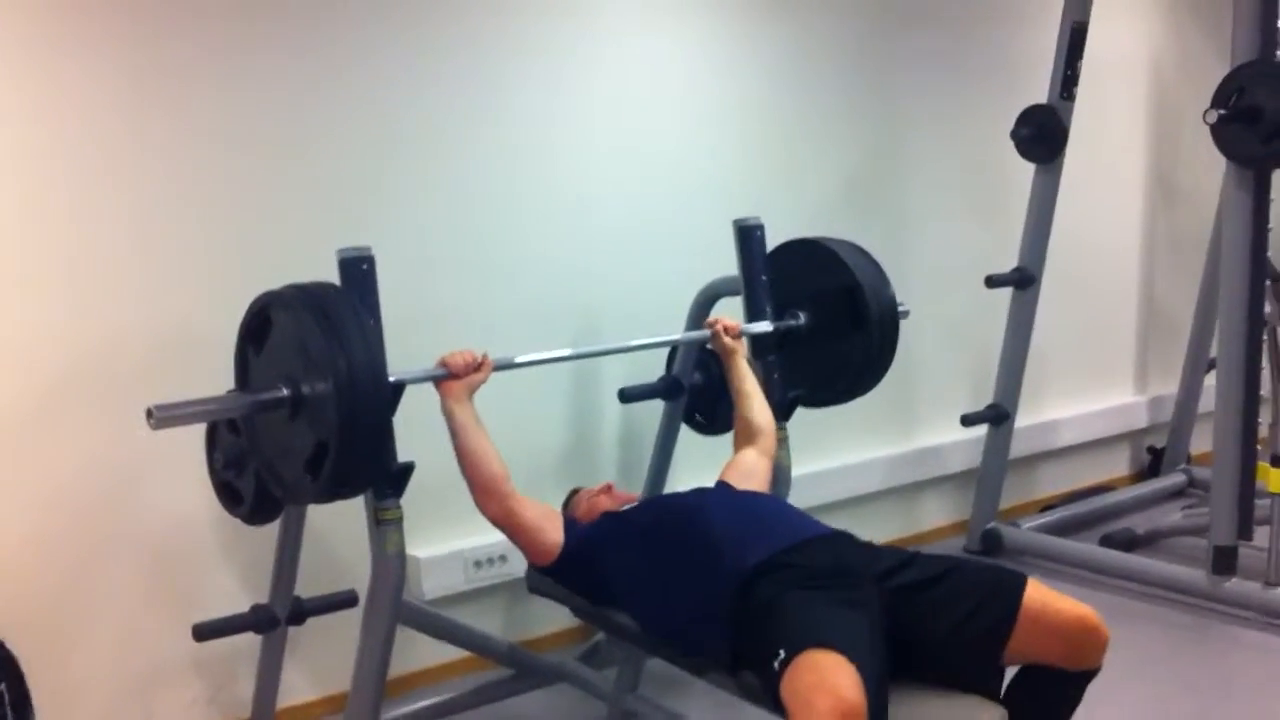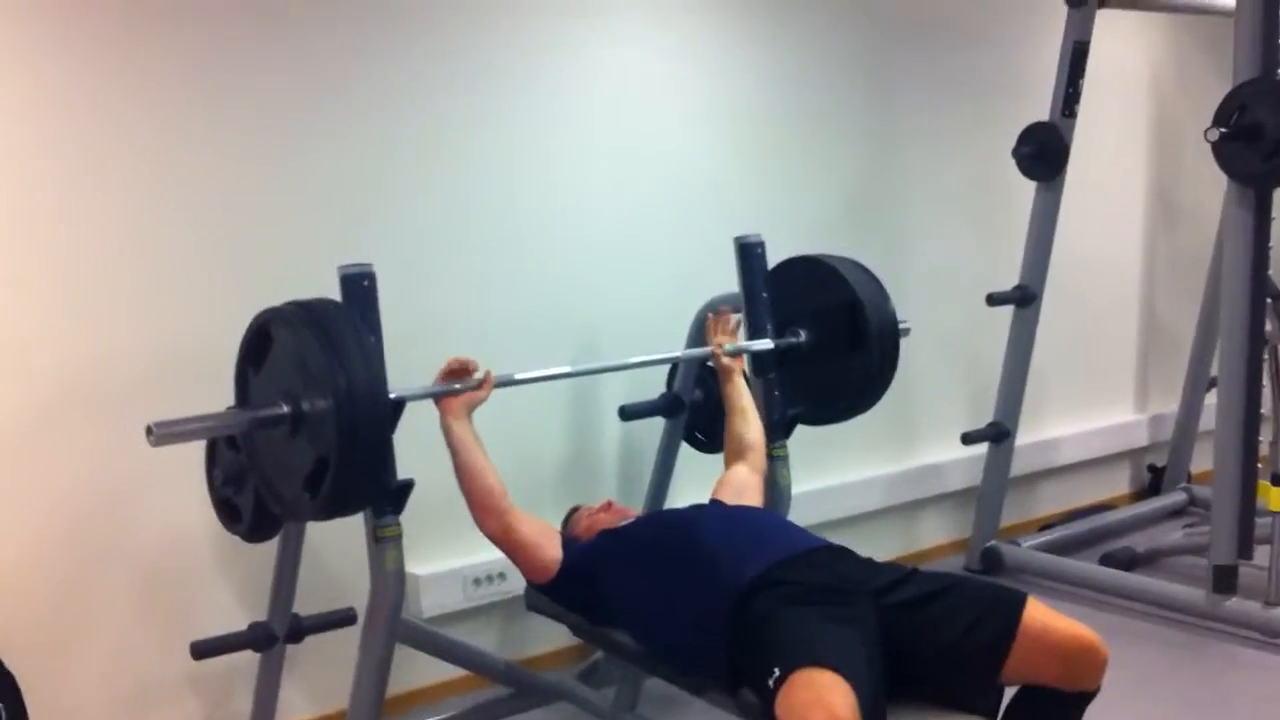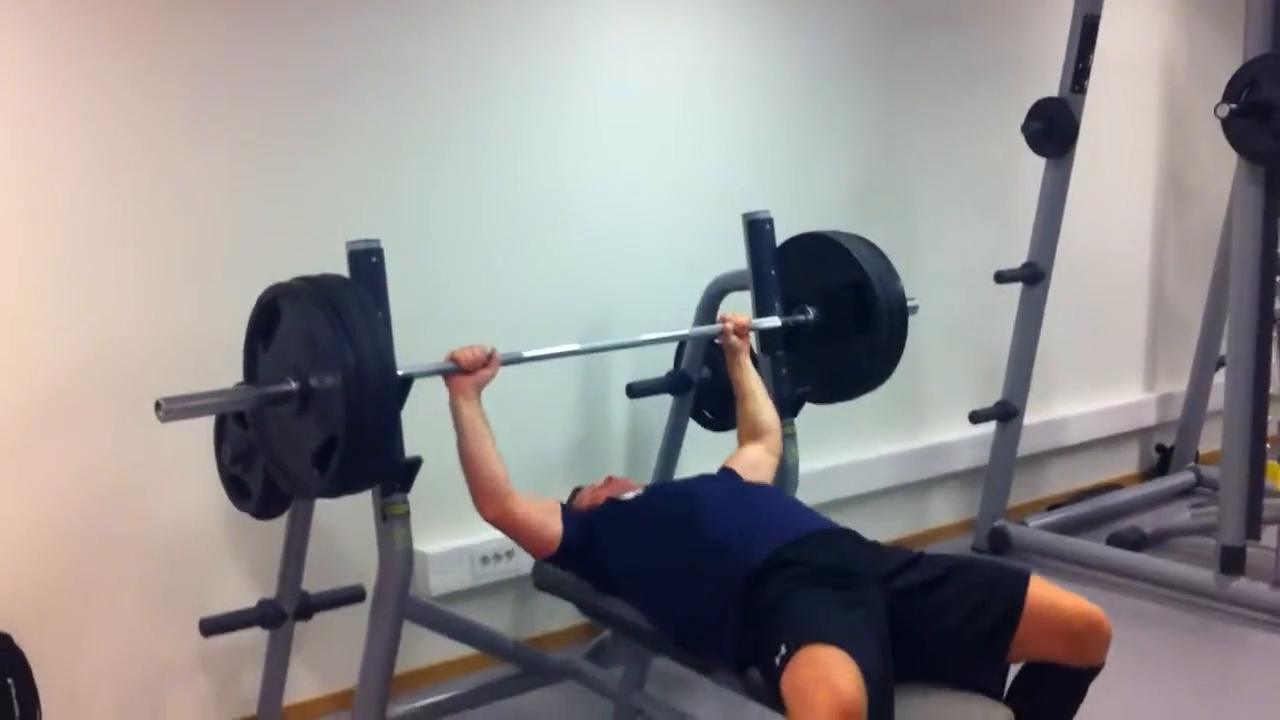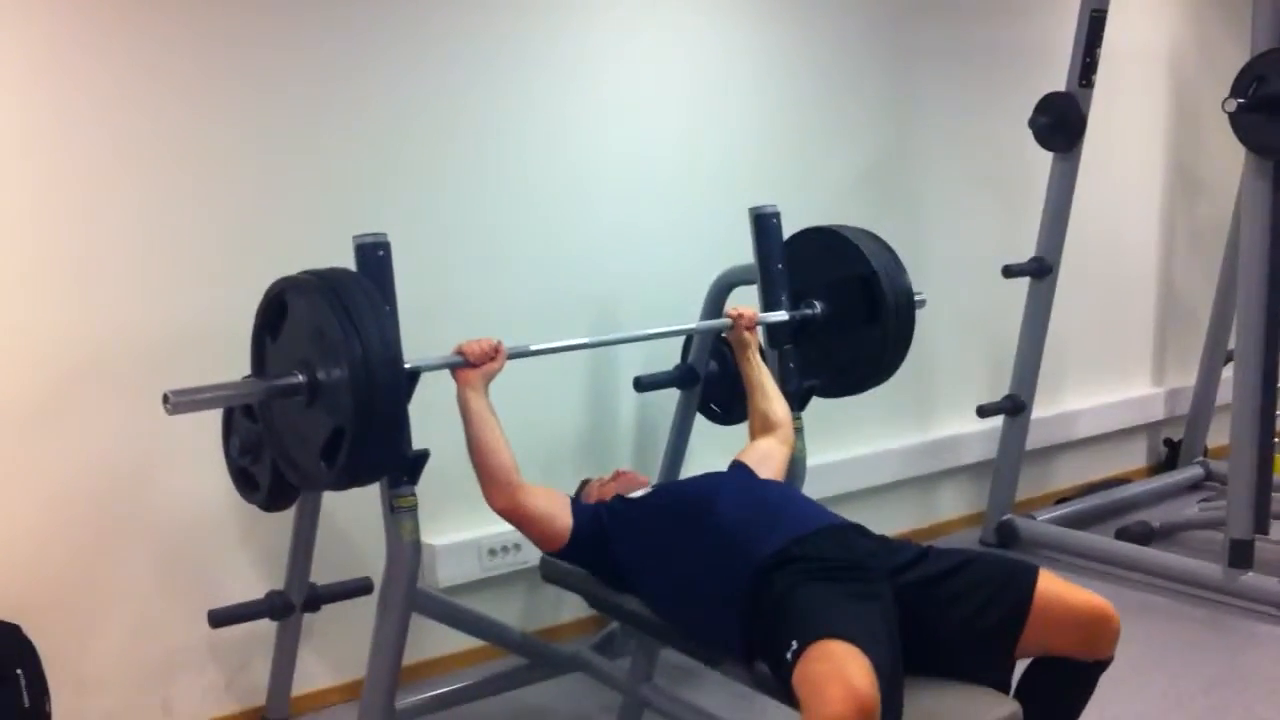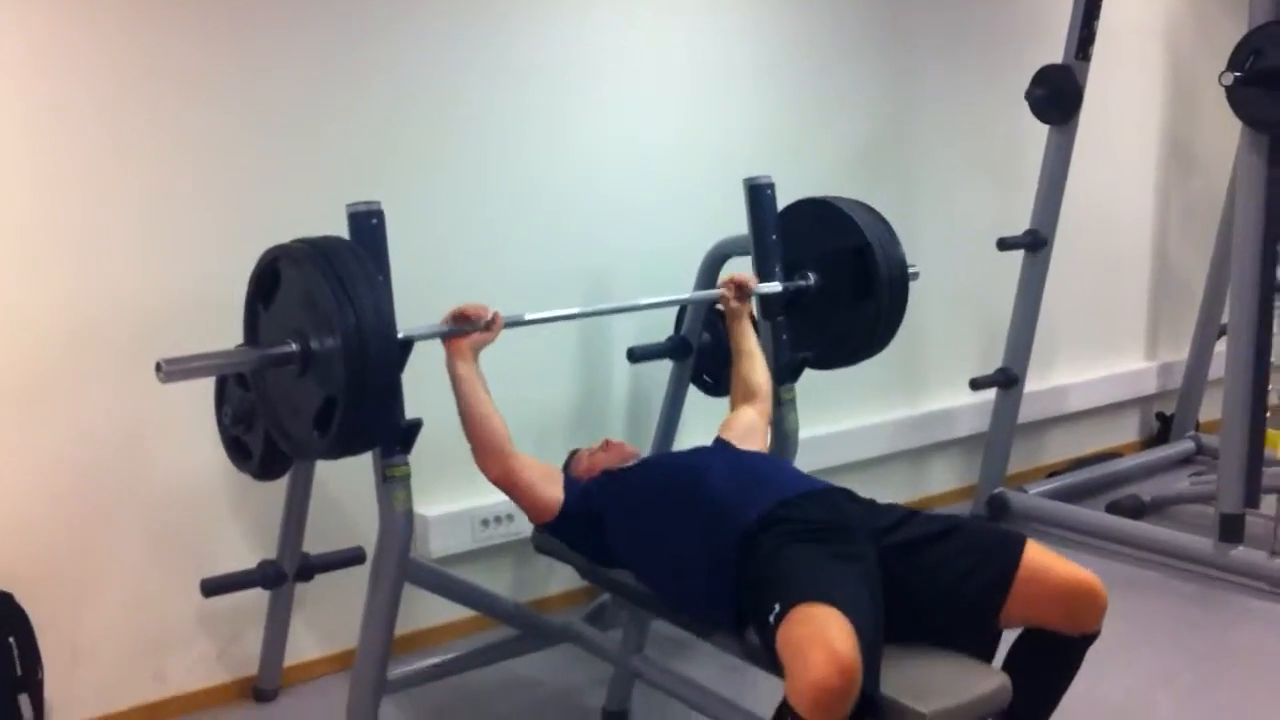
dt=0.3s
person 1, frame 1
left shoulder: (704, 507)
right shoulder: (591, 548)
left elbow: (758, 445)
right elbow: (501, 503)
left wrist: (734, 358)
right wrist: (457, 399)
left hip: (855, 562)
right hip: (775, 593)
left knee: (1080, 635)
person 1, frame 2
left shoulder: (705, 521)
right shoulder: (591, 569)
left elbow: (748, 459)
right elbow: (500, 522)
left wrist: (730, 373)
right wrist: (456, 418)
left hip: (857, 580)
right hip: (770, 610)
left knee: (1079, 656)
person 1, frame 3
left shoulder: (716, 492)
right shoulder: (596, 534)
left elbow: (764, 441)
right elbow: (501, 504)
left wrist: (738, 355)
right wrist: (465, 396)
left hip: (860, 561)
right hip: (778, 591)
left knee: (1083, 630)
person 1, frame 4
left shoulder: (723, 487)
right shoulder: (603, 529)
left elbow: (777, 435)
right elbow: (510, 496)
left wrist: (746, 351)
right wrist: (472, 389)
left hip: (869, 554)
right hip: (787, 586)
left knee: (1093, 625)
person 1, frame 5
left shoulder: (707, 461)
right shoulder: (593, 504)
left elbow: (754, 406)
right elbow: (502, 465)
left wrist: (738, 319)
right wrist: (463, 358)
left hip: (854, 520)
right hip: (774, 549)
left knee: (1079, 598)
